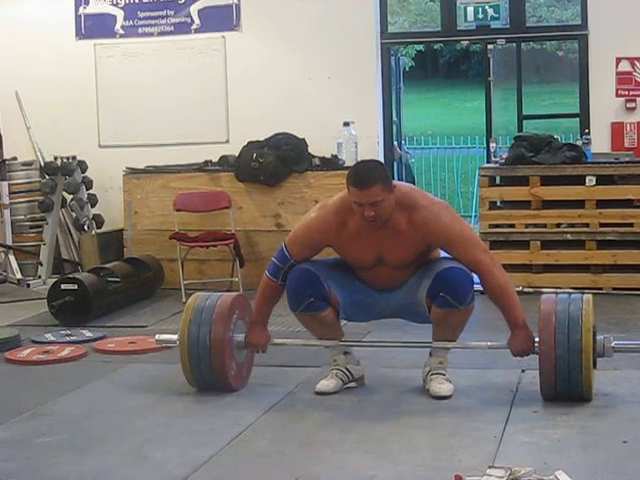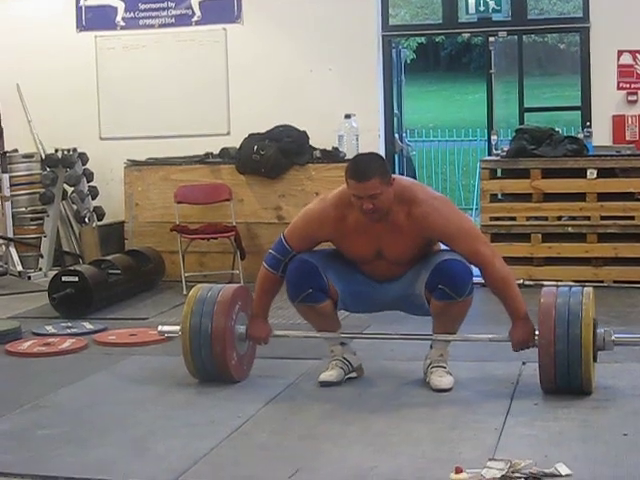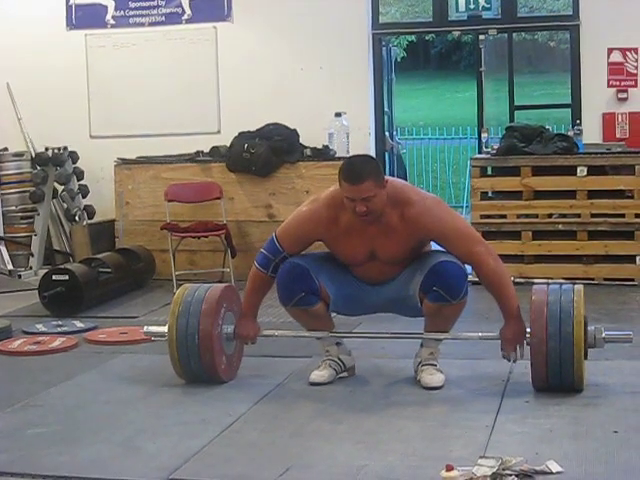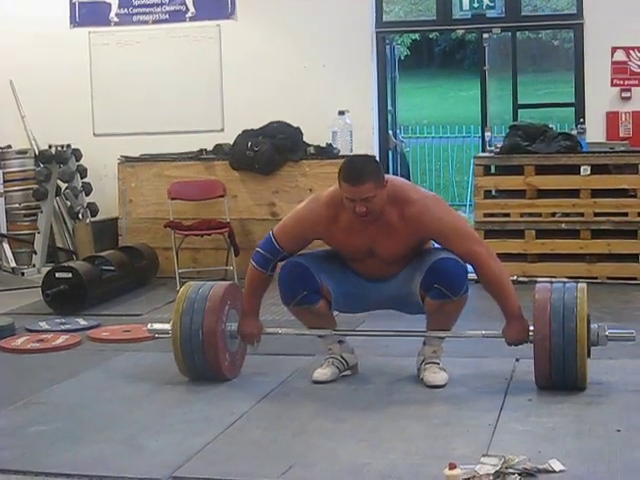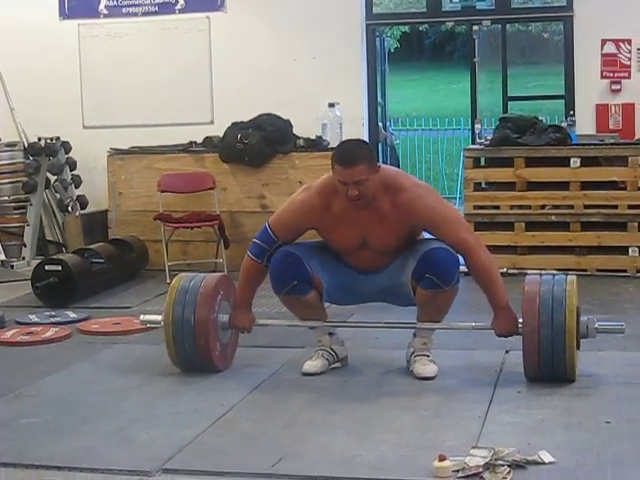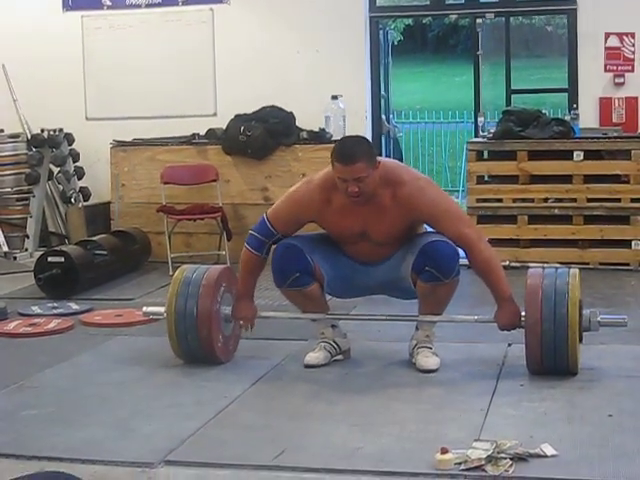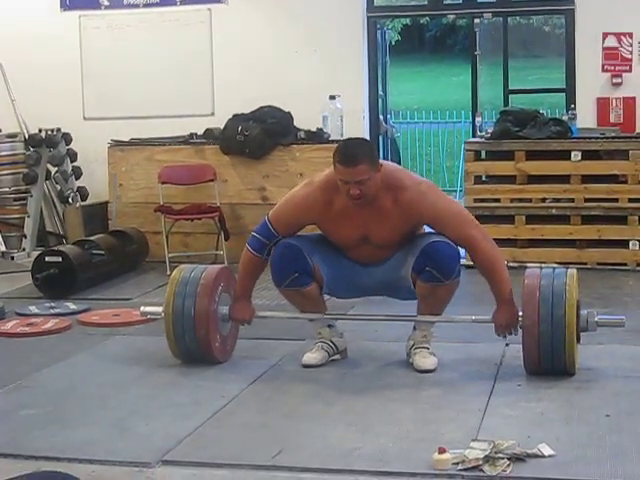
dt=0.7s
person 1, frame 1
left shoulder: (427, 213)
right shoulder: (328, 217)
left elbow: (486, 265)
right elbow: (280, 265)
left wrist: (519, 328)
right wrist: (258, 324)
left hip: (417, 290)
right hip: (361, 290)
left knee: (457, 280)
right knee: (301, 282)
left ankle: (437, 364)
right ankle: (344, 363)
person 1, frame 2
left shoulder: (426, 208)
right shoulder: (327, 212)
left elbow: (487, 258)
right elbow: (277, 257)
left wrist: (520, 320)
right wrist: (258, 317)
left hip: (417, 282)
right hip: (359, 283)
left knee: (454, 271)
right knee: (299, 273)
left ankle: (437, 357)
right ankle: (342, 354)
person 1, frame 3
left shoulder: (419, 208)
right shoulder: (320, 212)
left elbow: (483, 256)
right elbow: (269, 257)
left wrist: (513, 319)
right wrist: (247, 316)
left hip: (408, 285)
right hip: (352, 286)
left knee: (451, 274)
right knee: (291, 277)
left ankle: (428, 356)
right ankle: (336, 354)
person 1, frame 4
left shoulder: (418, 207)
right shoulder: (319, 210)
left elbow: (481, 256)
right elbow: (266, 253)
left wrist: (514, 318)
right wrist: (249, 314)
left hip: (410, 280)
right hip: (352, 281)
left knee: (450, 271)
right knee: (292, 276)
left ankle: (431, 353)
right ankle: (339, 352)
person 1, frame 5
left shoulder: (411, 195)
right shoulder: (313, 199)
left elbow: (471, 247)
right elbow: (262, 246)
left wrist: (502, 310)
right wrist: (242, 306)
left hip: (401, 274)
right hip: (344, 274)
left knee: (442, 260)
right knee: (284, 265)
left ankle: (420, 346)
right ankle: (328, 344)
person 1, frame 6
left shoulder: (411, 189)
right shoulder: (312, 193)
left elbow: (472, 239)
right elbow: (260, 236)
left wrist: (505, 302)
right wrist: (244, 298)
left hip: (402, 265)
right hip: (346, 267)
left knee: (442, 253)
right knee: (286, 257)
left ankle: (423, 339)
right ankle: (331, 336)
person 1, frame 7
left shoulder: (413, 193)
right shoulder: (314, 195)
left elbow: (477, 238)
right elbow: (261, 238)
left wrist: (505, 303)
right wrist: (241, 298)
left hip: (401, 267)
right hip: (344, 267)
left knee: (444, 254)
right knee: (285, 257)
left ankle: (421, 339)
right ankle: (328, 337)
